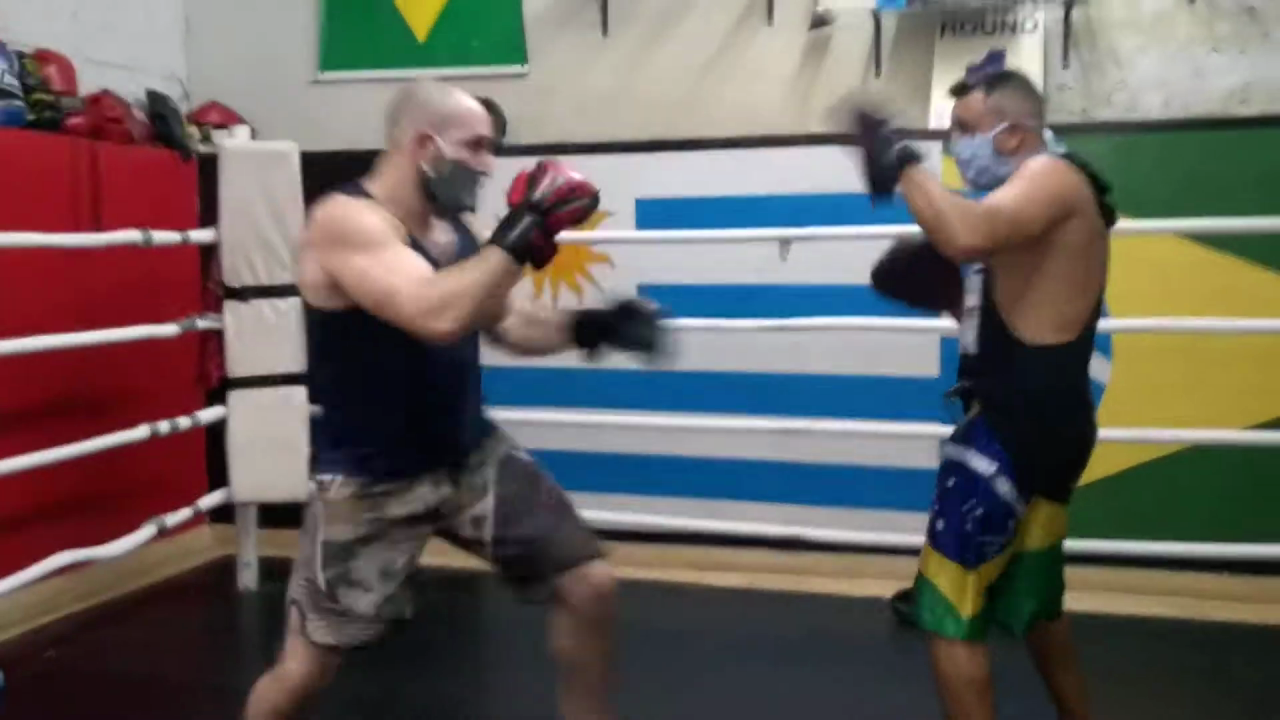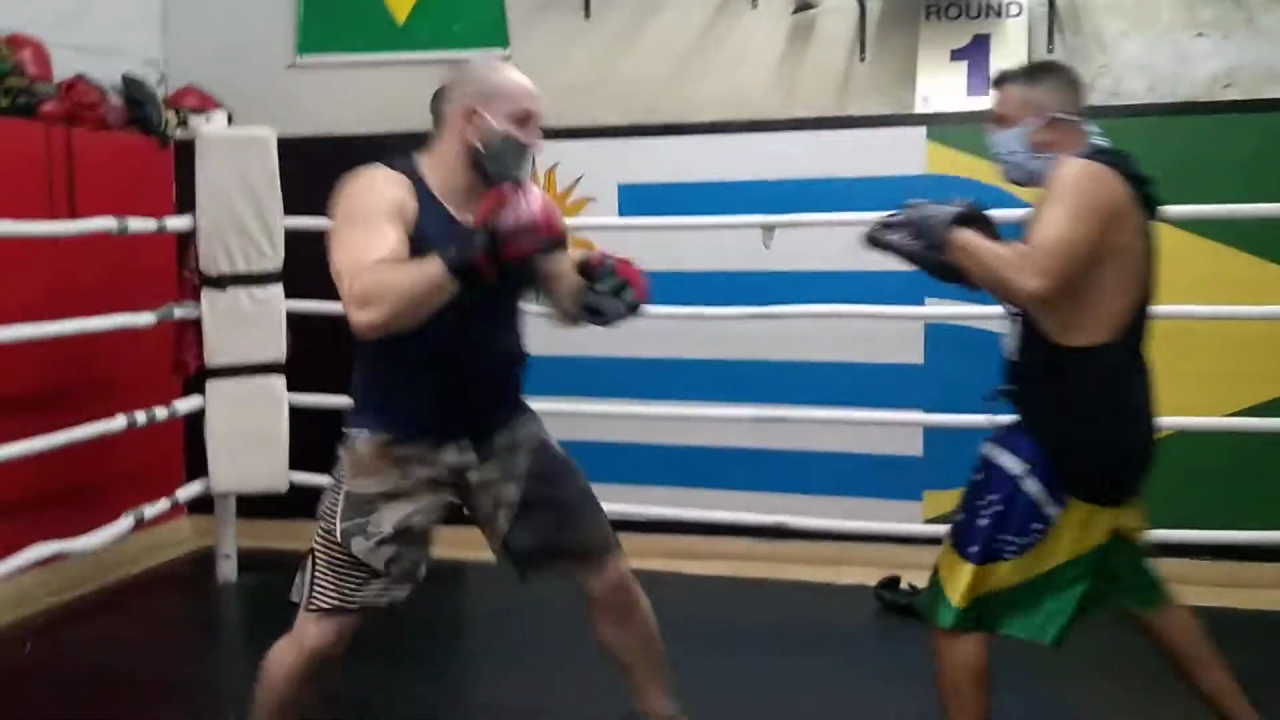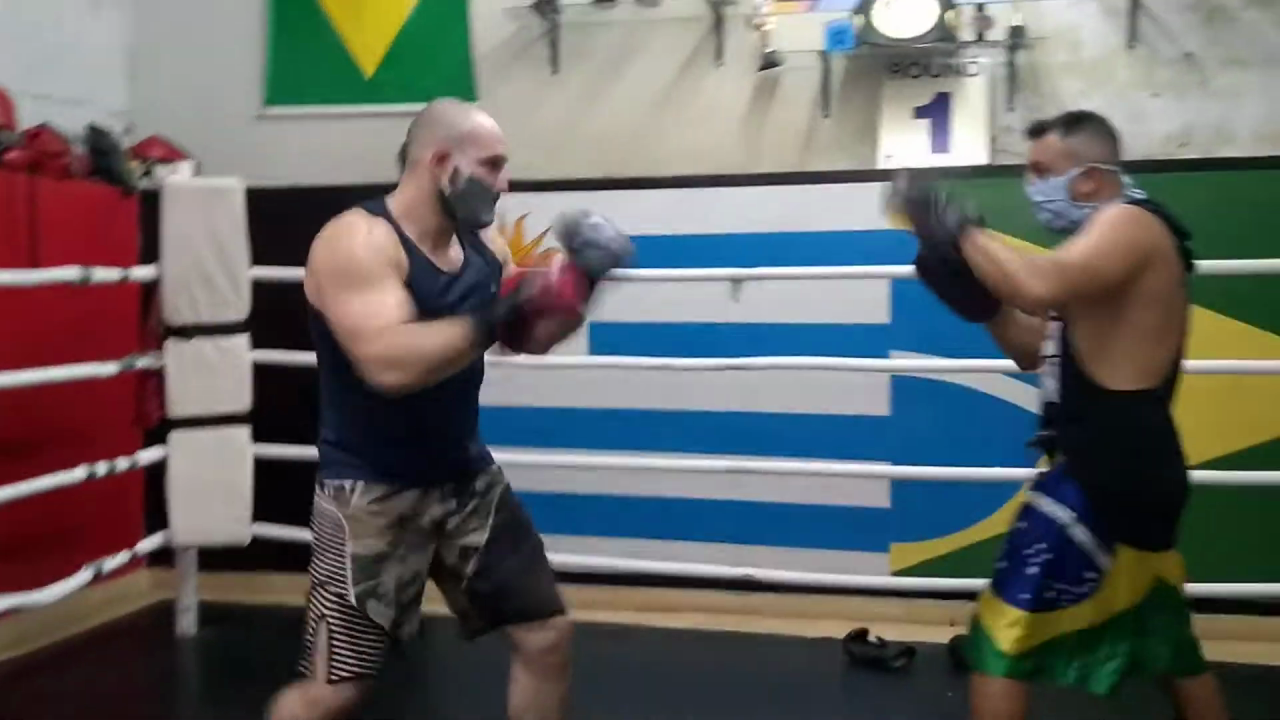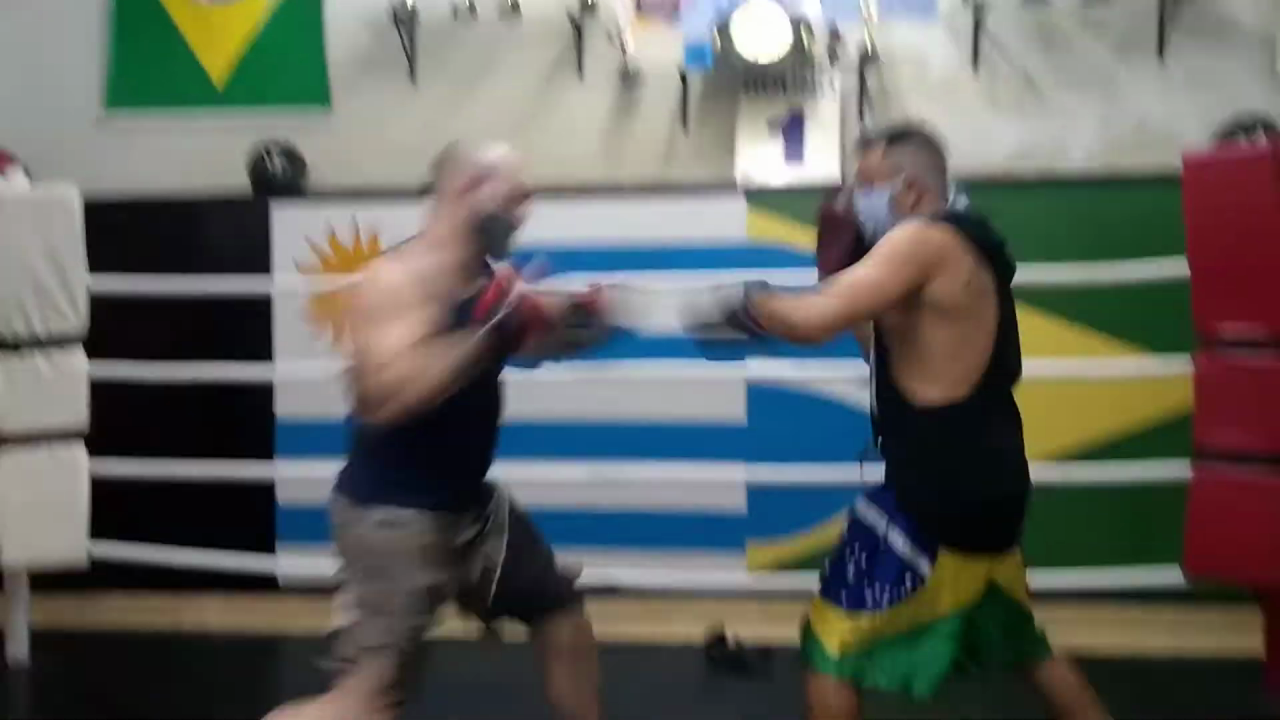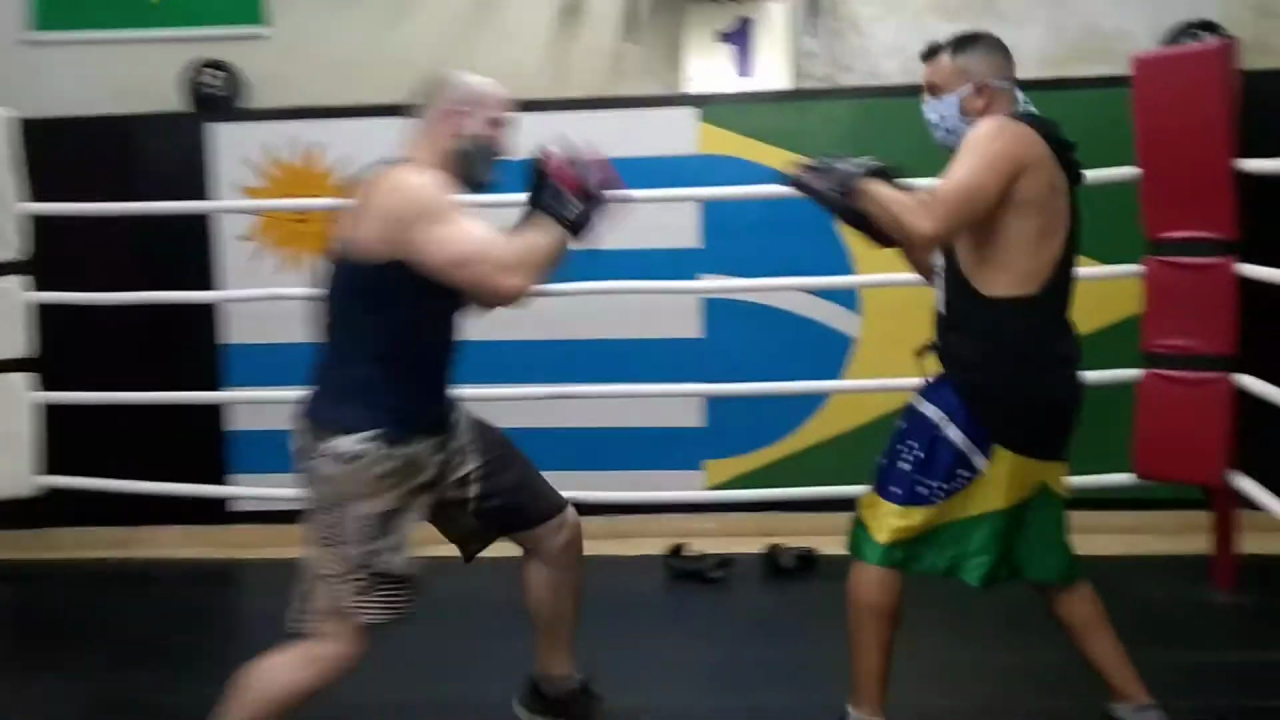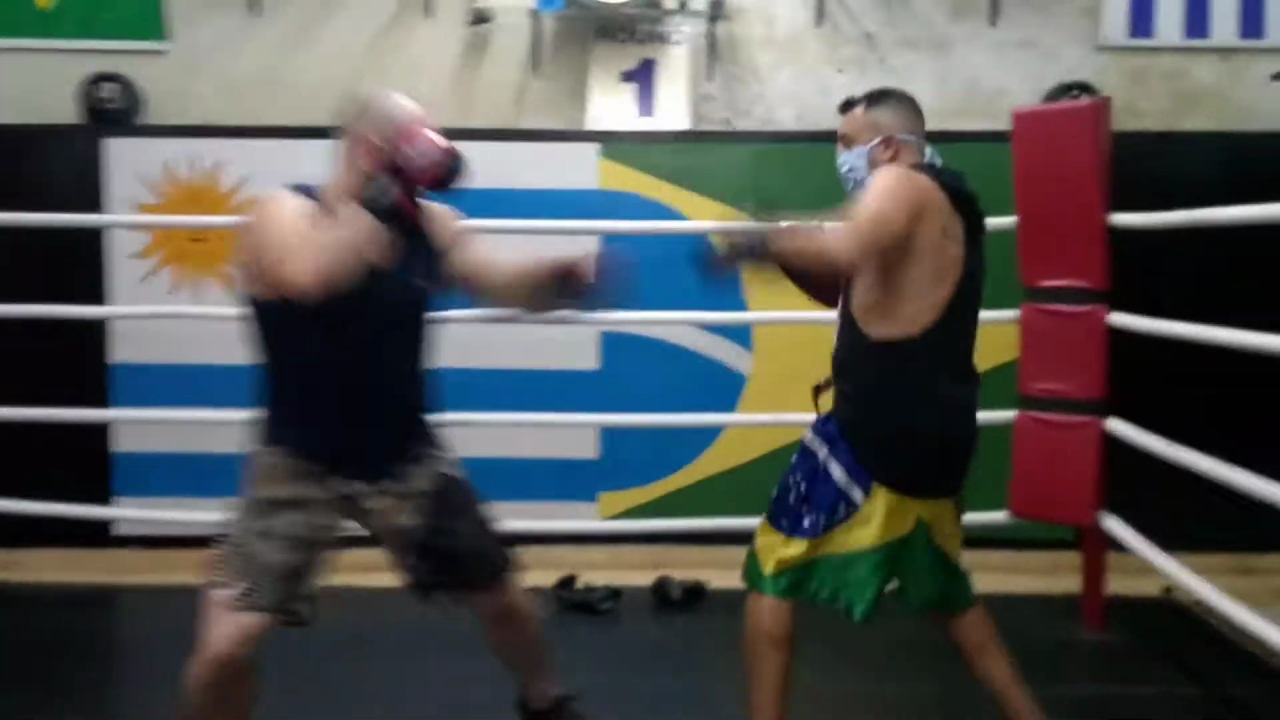
dt=0.4s
person 1, frame 1
left shoulder: (1051, 177)
right shoulder: (1030, 192)
left elbow: (967, 236)
left wrist: (901, 163)
right wrist: (943, 291)
left hip: (1018, 426)
right hip: (1034, 421)
left knee: (948, 608)
right knee: (1030, 600)
person 1, frame 2
left shoulder: (1083, 179)
right shoulder: (1100, 186)
left elbow: (1032, 281)
right elbow: (1050, 300)
left wrist: (951, 234)
right wrist: (968, 255)
left hip: (1065, 431)
right hip: (1107, 424)
left knee: (957, 602)
right knee: (1136, 589)
person 1, frame 3
left shoulder: (1128, 225)
right shoulder: (1105, 237)
left elbow: (1038, 288)
right elbow: (1037, 347)
left wrist: (959, 228)
right wrist: (976, 294)
left hip: (1102, 478)
right hip: (1133, 472)
left knee: (999, 644)
right knee: (1171, 649)
person 1, frame 4
left shoulder: (922, 242)
right shoulder: (962, 247)
left elbow: (819, 320)
left wrist: (748, 306)
right wrist: (850, 255)
left hip: (935, 489)
right hip: (987, 479)
left knee: (833, 647)
right knee: (1022, 644)
person 1, frame 5
left shoulder: (1002, 137)
right shoulder: (1029, 156)
left elbow: (928, 224)
right elbow: (951, 266)
left wrist: (863, 184)
right wrist: (878, 211)
left hip: (989, 387)
right hip: (1036, 387)
left knee: (879, 539)
right knee: (1048, 562)
person 1, frame 6
left shoulder: (903, 187)
right shoulder: (942, 207)
left elbow: (845, 251)
left wrist: (769, 243)
right wrist: (802, 257)
left hip: (877, 426)
right hip: (941, 429)
left knee: (774, 574)
right knee: (943, 588)
person 2, frame 1
left shoulder: (454, 223)
right shoulder: (346, 222)
left elbow: (508, 328)
right elbow: (440, 315)
left wrist: (592, 327)
right wrist: (523, 235)
left hip: (473, 456)
right hip: (364, 482)
left knee: (588, 587)
person 2, frame 2
left shoulder: (519, 198)
right shoulder: (379, 191)
left elbow: (566, 299)
right elbow: (371, 309)
left wrist: (598, 286)
right wrist: (474, 252)
left hip: (502, 432)
right hip: (392, 444)
left knee: (608, 577)
right knee: (318, 635)
person 2, frame 3
left shoulder: (480, 241)
right shoulder: (358, 240)
left elbow: (531, 336)
right elbow: (392, 364)
left wrist: (577, 278)
right wrist: (496, 319)
left hip: (468, 480)
right hip: (374, 496)
left knee: (546, 637)
person 2, frame 4
left shoulder: (480, 272)
right shoulder: (401, 277)
left elbow: (534, 337)
right elbow: (391, 395)
left wrist: (570, 317)
right wrist: (492, 333)
left hip: (468, 504)
right hip: (399, 519)
left knee: (566, 624)
person 2, frame 5
left shoulder: (420, 198)
right shoulder: (404, 193)
left elbow: (480, 286)
right elbow: (503, 278)
left wrist: (542, 207)
right wrist: (568, 210)
left hip: (428, 429)
right hip: (360, 446)
left knee: (556, 534)
right knee: (332, 647)
person 2, frame 6
left shoulder: (423, 224)
right shoulder: (281, 218)
left elbow: (502, 282)
right elbow: (311, 272)
left wrist: (561, 279)
right wrist: (388, 199)
left hip: (406, 459)
right hip: (298, 463)
left knee: (499, 596)
right knee: (228, 642)
